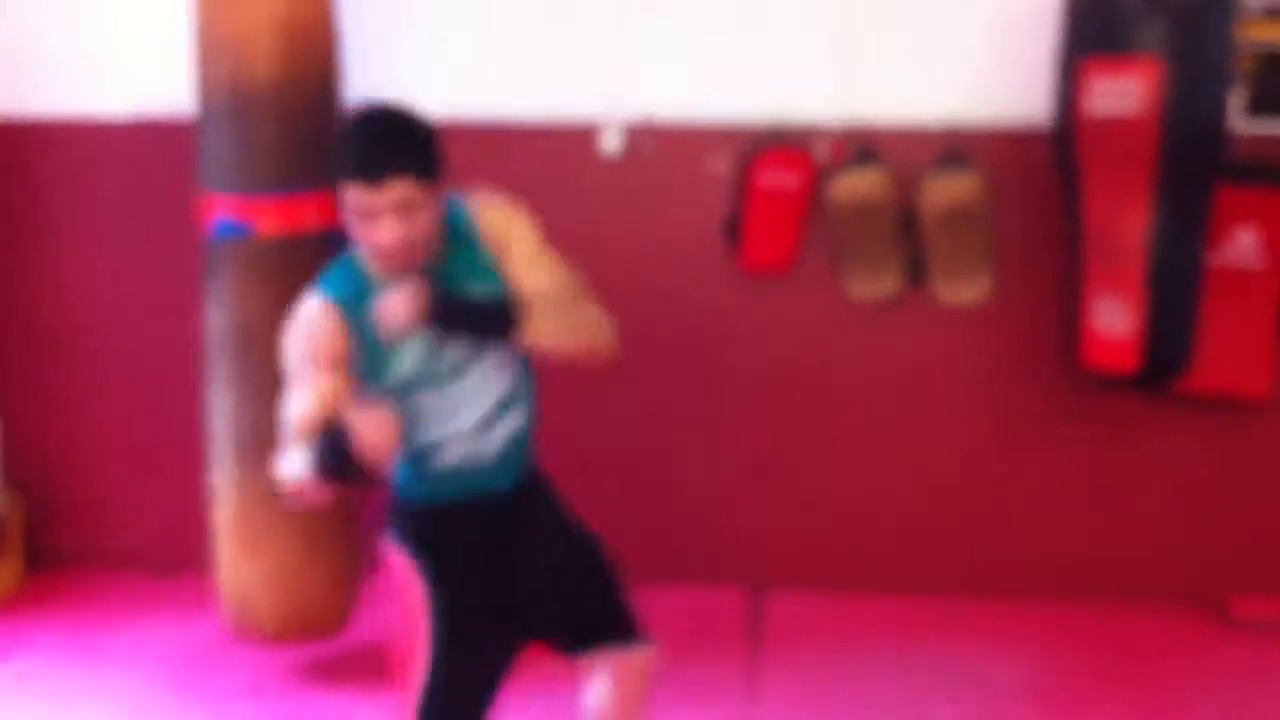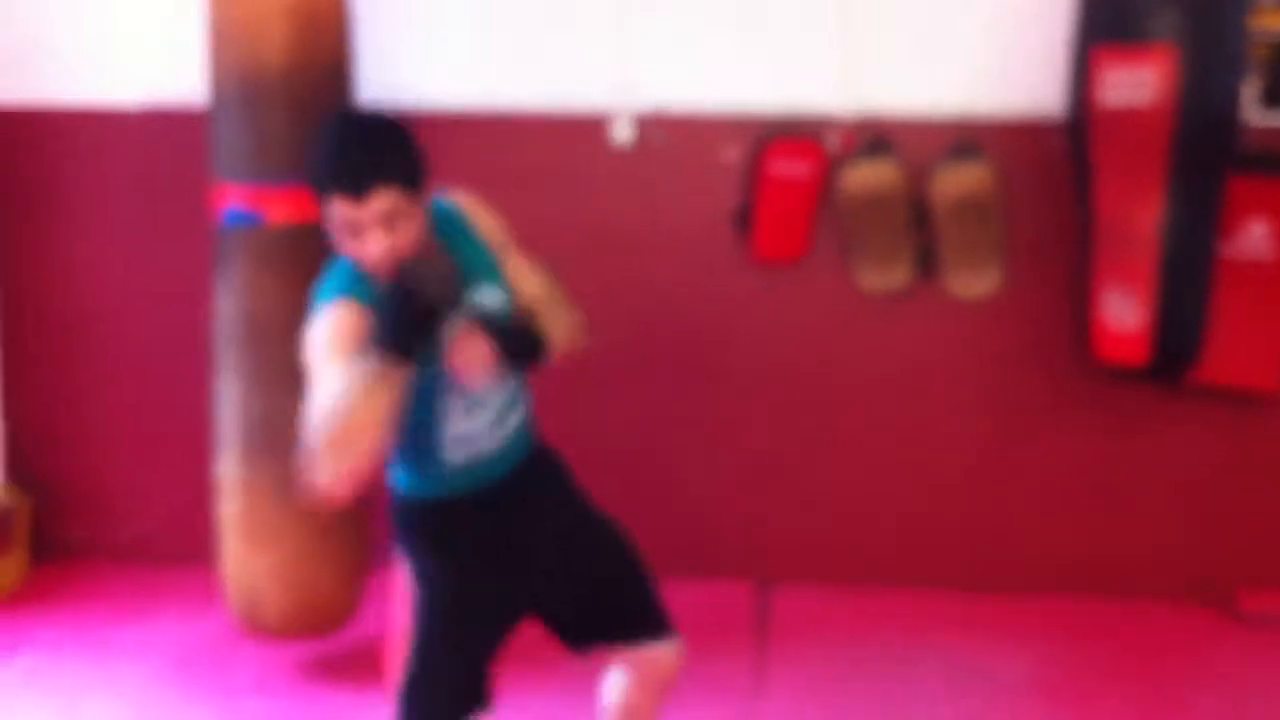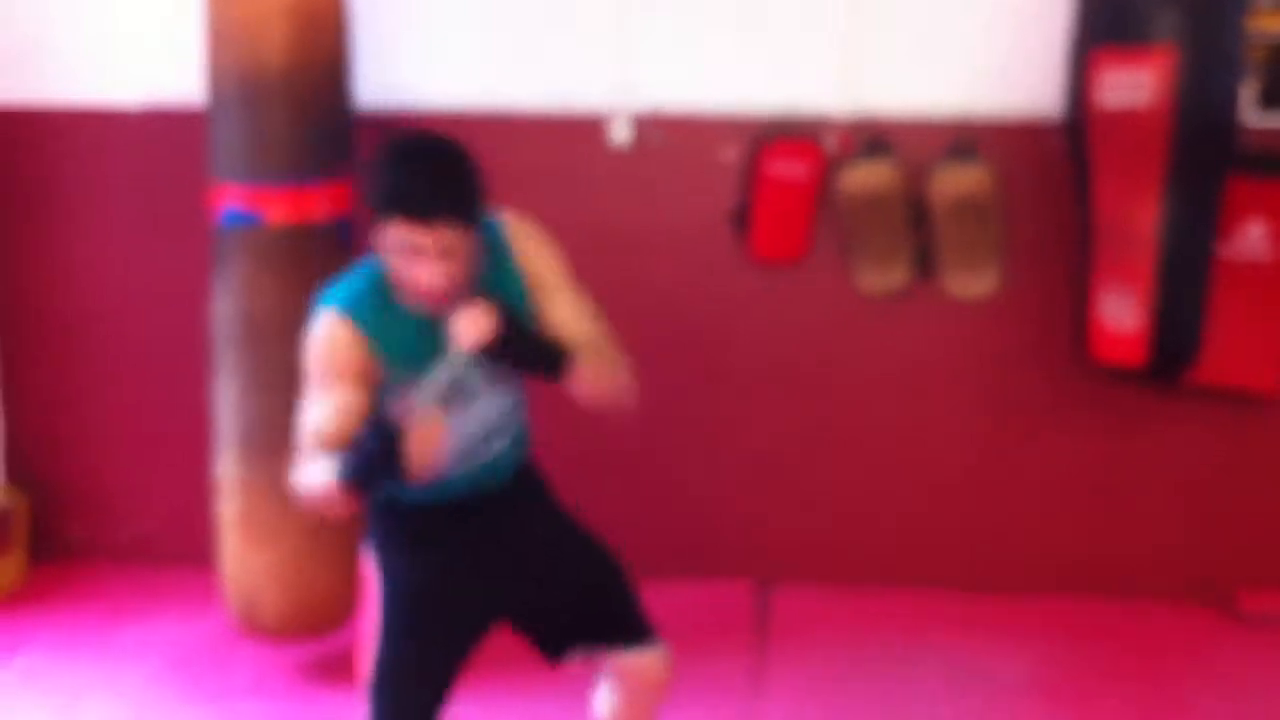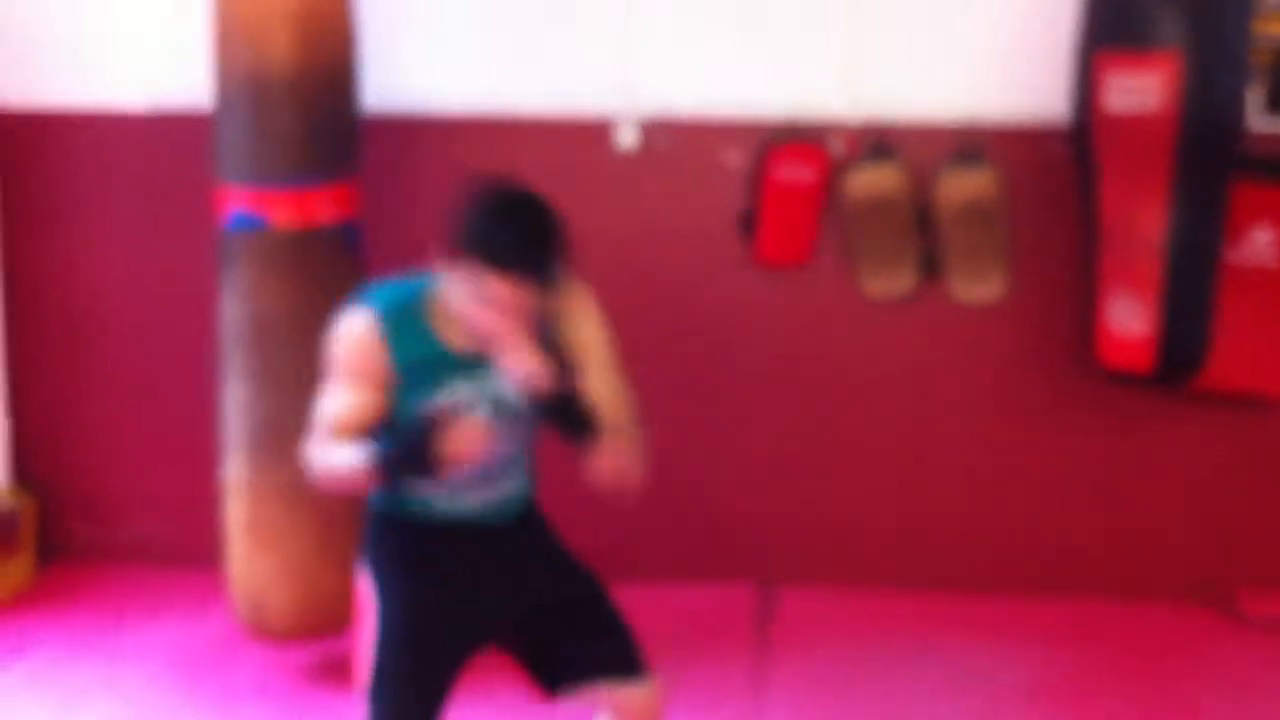
dt=0.1s
person 1, frame 1
left shoulder: (488, 223)
right shoulder: (325, 314)
left elbow: (594, 334)
right elbow: (292, 471)
left wrist: (485, 316)
right wrist: (334, 456)
left hip: (525, 501)
right hip: (442, 530)
left knee: (630, 658)
person 1, frame 2
left shoulder: (462, 220)
right shoulder: (342, 316)
left elbow: (567, 329)
right elbow: (332, 478)
left wrist: (514, 344)
right wrist: (392, 347)
left hip: (536, 487)
right hip: (447, 524)
left knee: (657, 655)
person 1, frame 3
left shoulder: (510, 243)
right shoulder: (344, 323)
left elbow: (617, 385)
right elbow: (310, 479)
left wrist: (533, 350)
right wrist: (363, 467)
left hip: (516, 502)
right hip: (421, 530)
left knee: (644, 665)
person 1, frame 4
left shoulder: (567, 314)
right shoulder: (372, 331)
left elbow: (626, 472)
right elbow: (323, 455)
left wrist: (566, 407)
right wrist: (393, 456)
left hip: (514, 534)
right hip: (416, 545)
